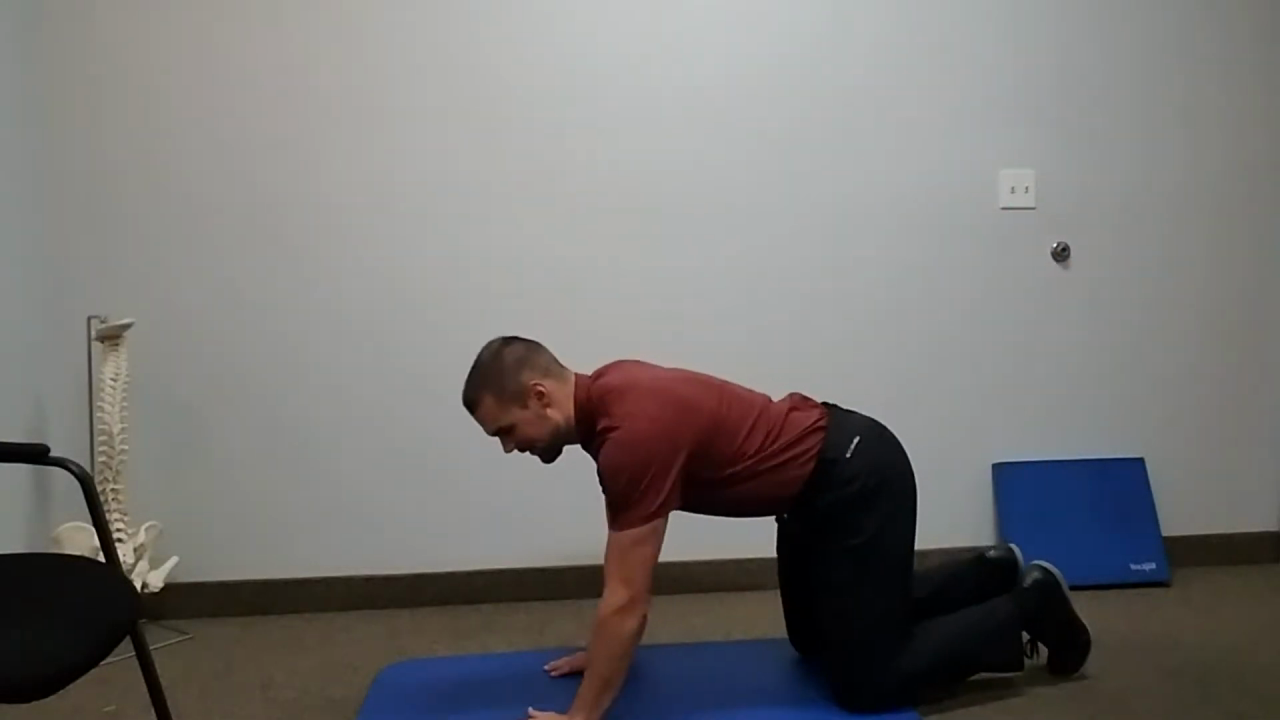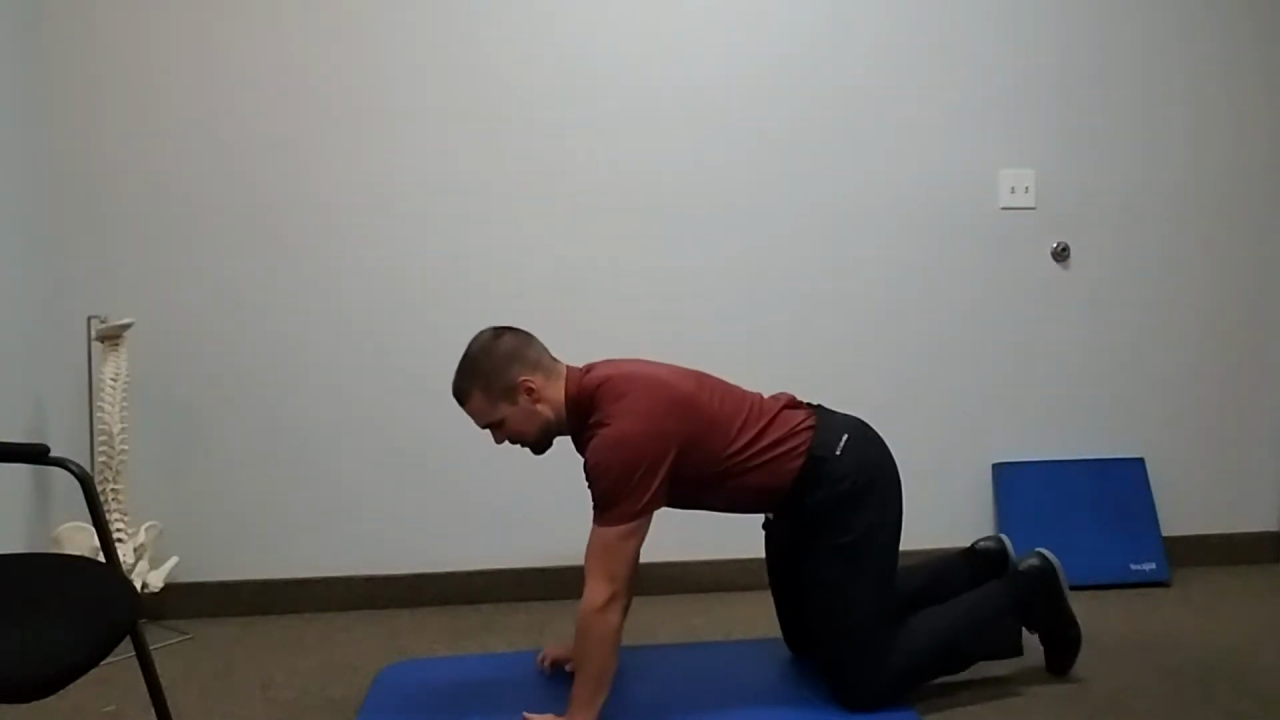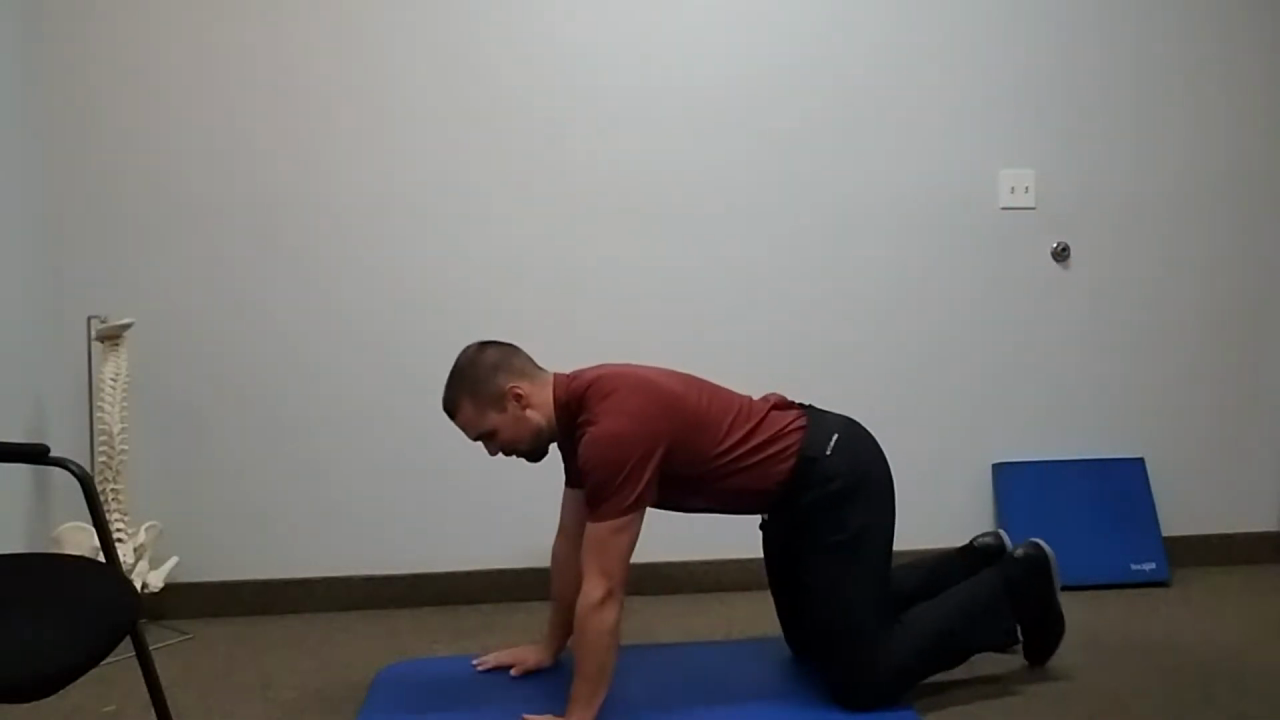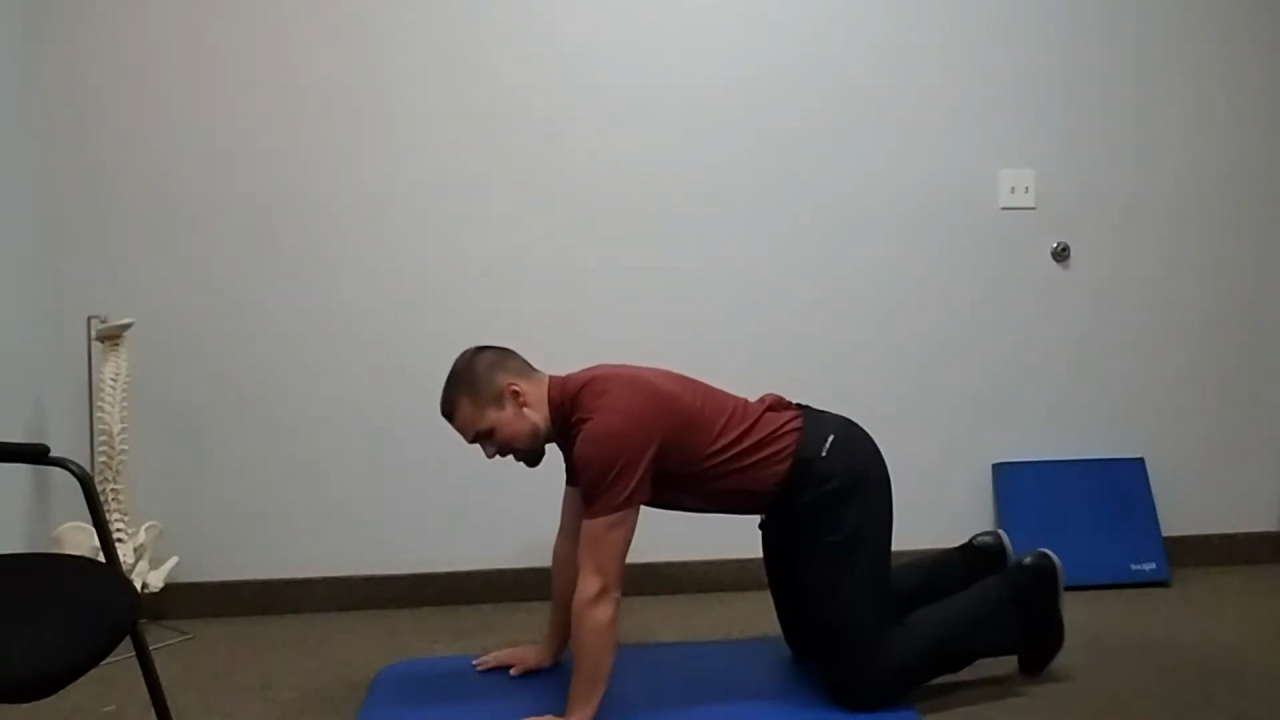
dt=0.3s
person 1, frame 1
left shoulder: (634, 432)
right shoulder: (605, 395)
left elbow: (626, 599)
right elbow: (626, 545)
right wrist: (611, 651)
left hip: (858, 479)
right hip: (818, 476)
right knee: (814, 641)
left ankle: (1028, 607)
right ankle: (988, 577)
person 1, frame 2
left shoulder: (624, 429)
right shoulder: (594, 394)
left elbow: (604, 593)
right elbow: (610, 544)
right wrist: (589, 644)
left hip: (843, 479)
right hip: (806, 480)
right knee: (811, 641)
left ankle: (1020, 594)
right ankle: (978, 569)
person 1, frame 3
left shoulder: (612, 428)
right shoulder: (580, 405)
left elbow: (601, 592)
right elbow: (570, 546)
right wrist: (549, 647)
left hip: (836, 477)
right hip: (799, 479)
right knee: (813, 641)
left ankle: (1014, 584)
right ankle: (975, 565)
person 1, frame 4
left shoulder: (607, 429)
right shoulder: (581, 408)
left elbow: (598, 590)
right elbow: (570, 546)
right wrist: (548, 647)
left hip: (833, 477)
right hip: (799, 479)
right knee: (813, 641)
left ankle: (1020, 593)
right ankle: (976, 564)
